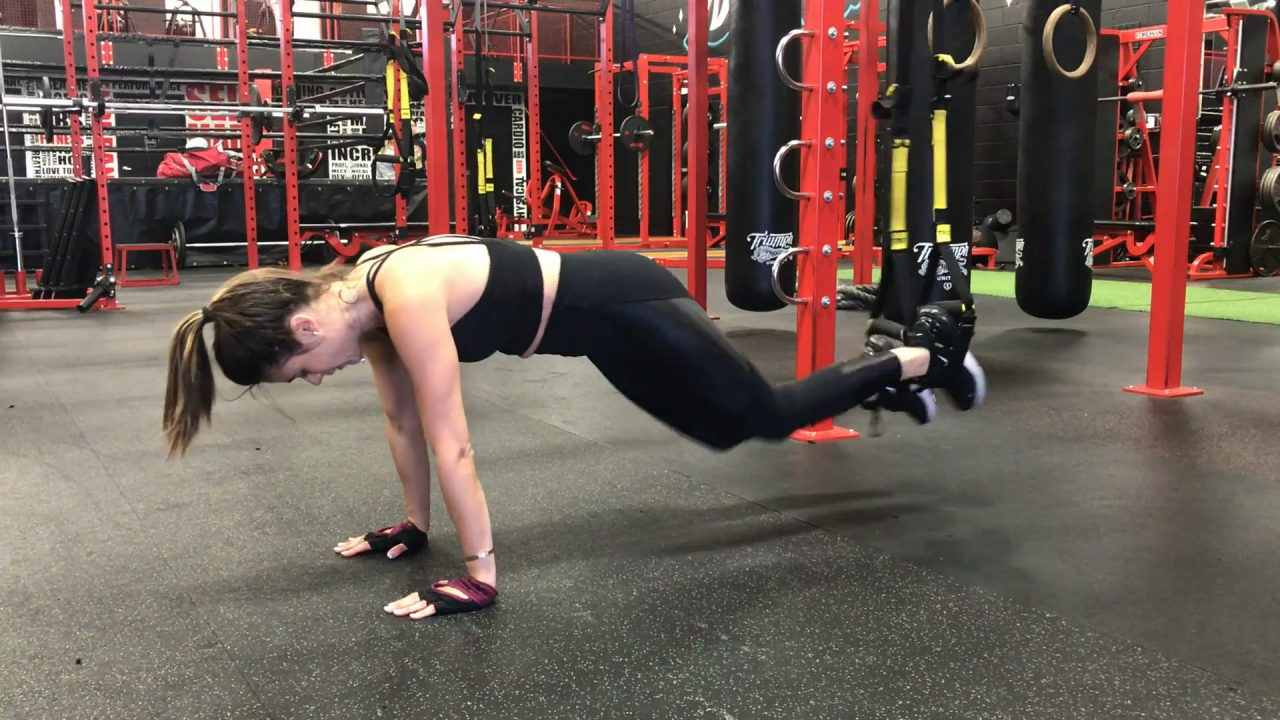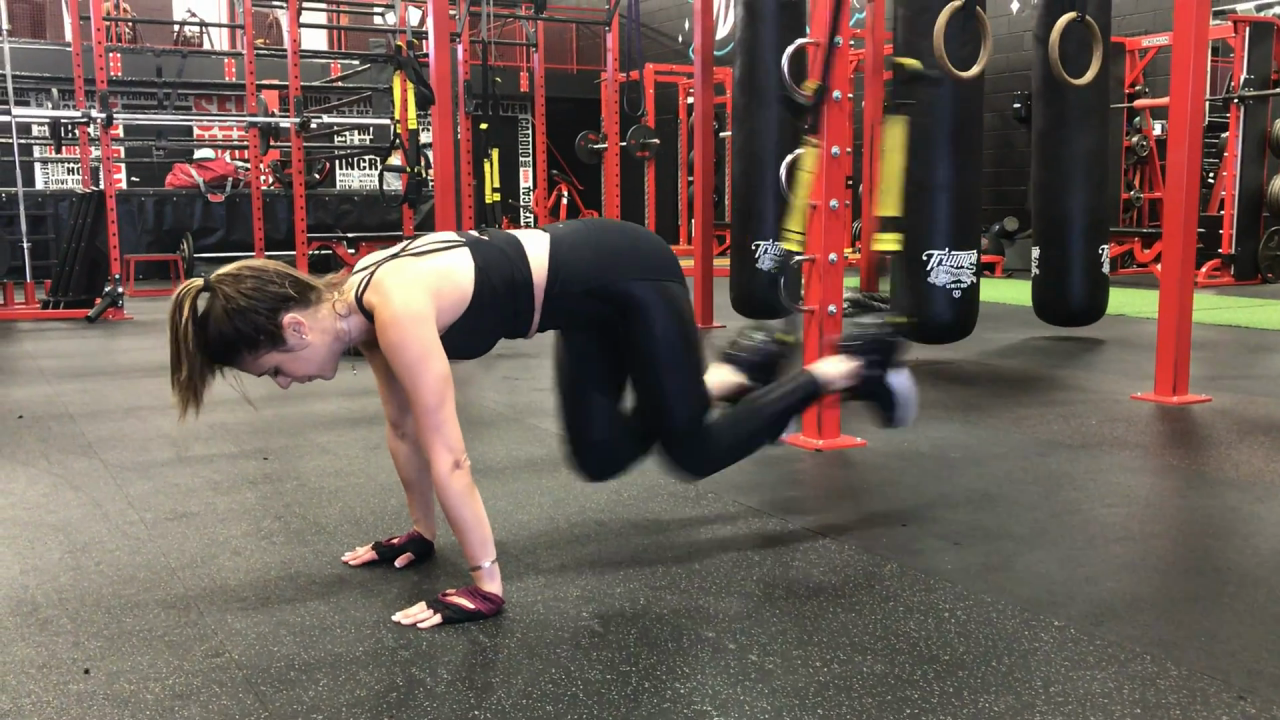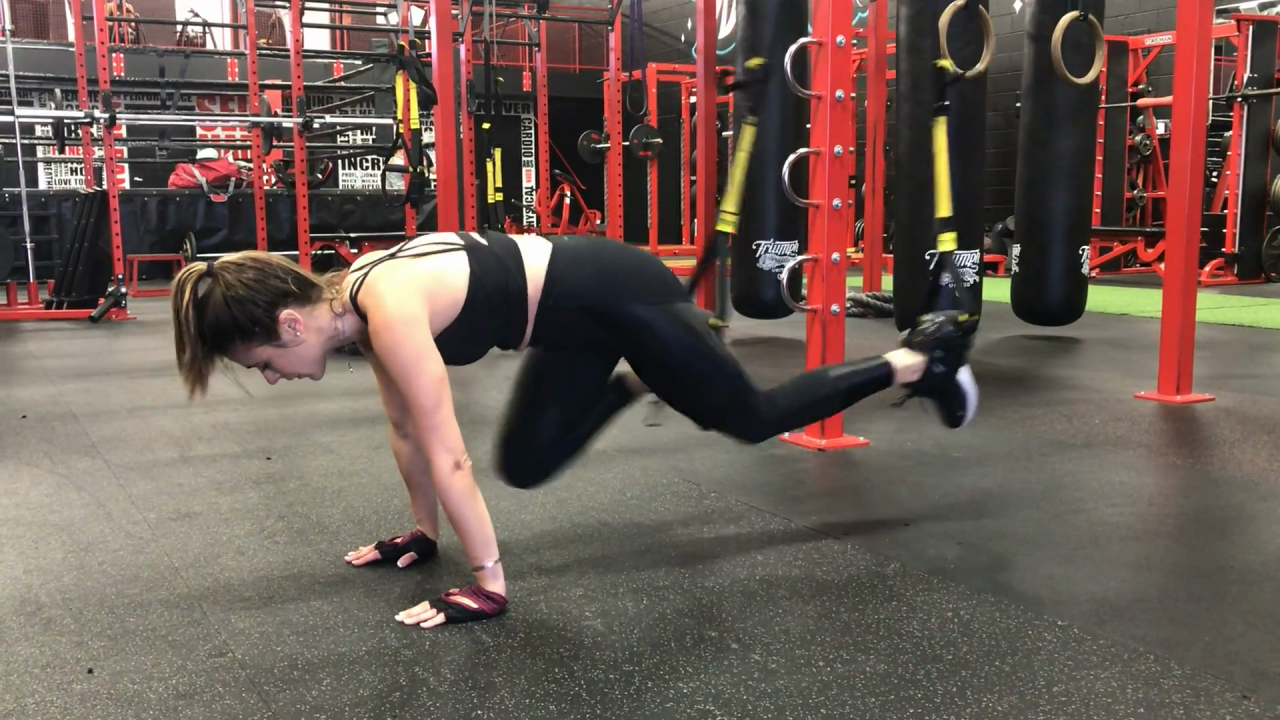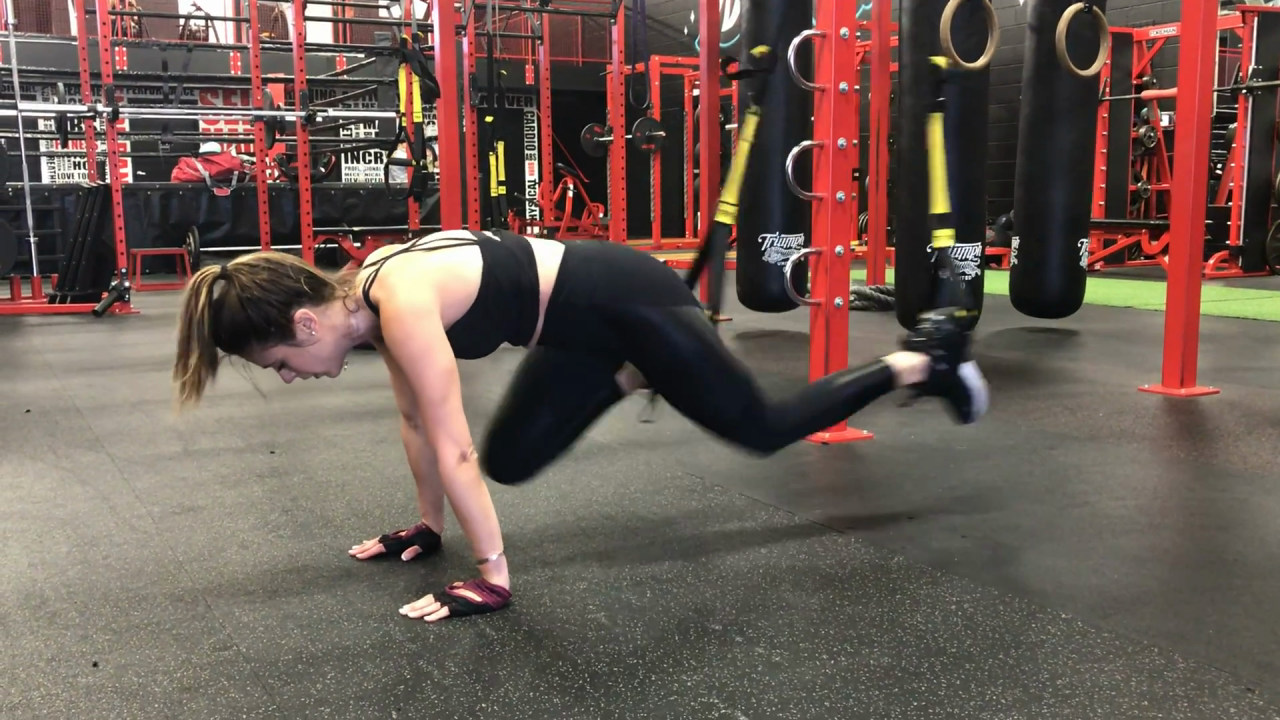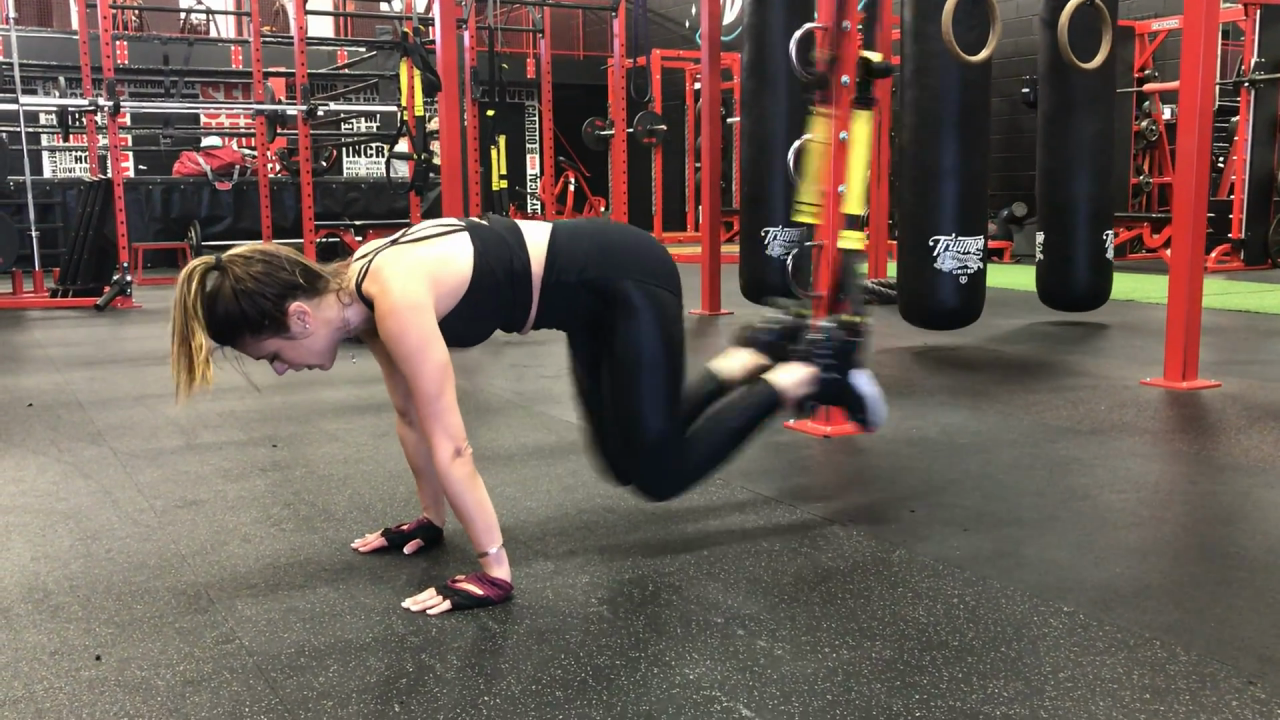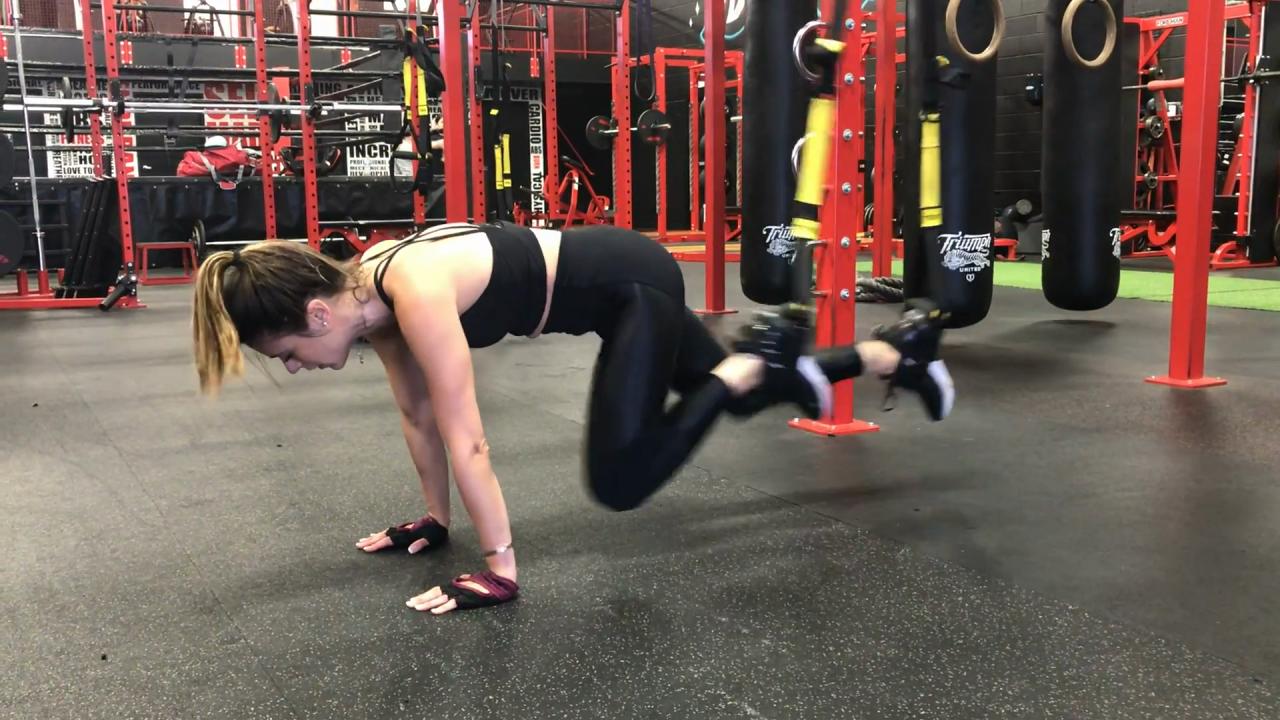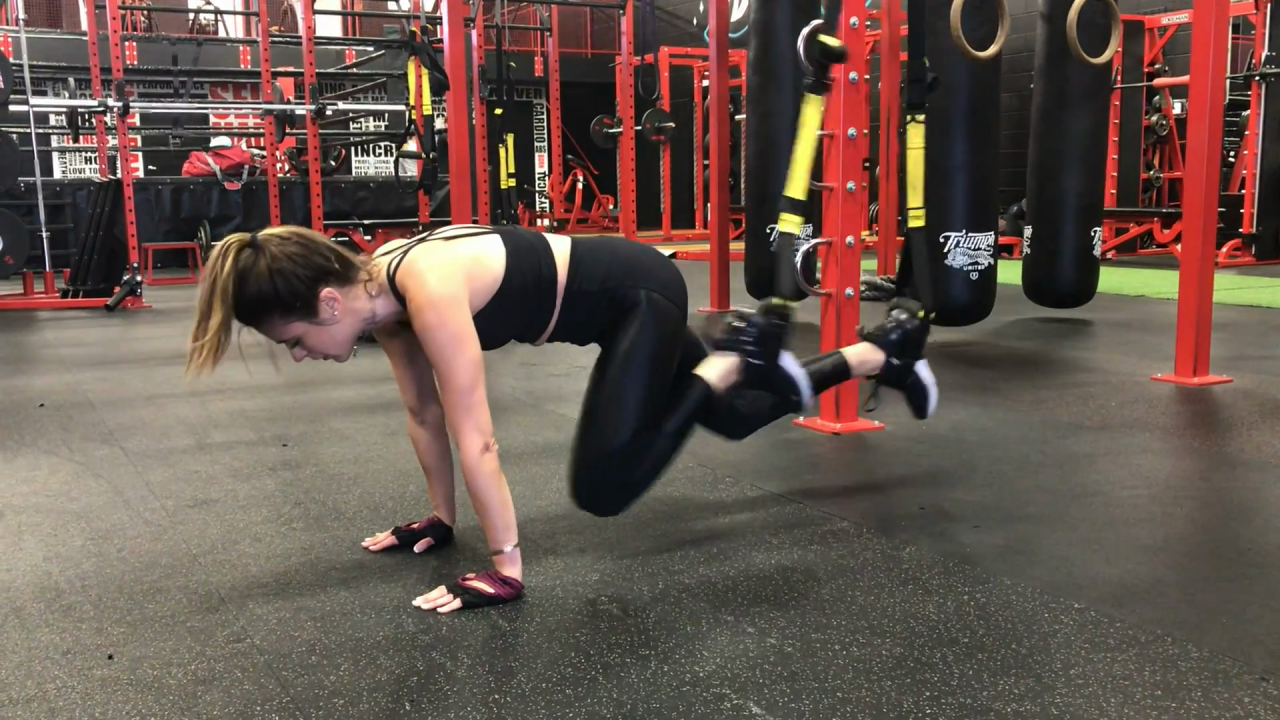
dt=0.7s
person 1, frame 1
left shoulder: (403, 297)
right shoulder: (361, 298)
left elbow: (450, 441)
right elbow: (402, 420)
left wrist: (481, 573)
right wrist: (414, 524)
left hip: (625, 307)
right hip: (601, 327)
left knee: (764, 415)
right knee: (728, 427)
left ankle: (921, 357)
right ankle: (877, 369)
person 1, frame 2
left shoulder: (391, 309)
right shoulder: (350, 305)
left elbow: (447, 454)
right elbow: (404, 428)
left wrist: (485, 584)
right wrist: (421, 533)
left hip: (624, 279)
right hip: (587, 284)
left knee: (698, 450)
right knee: (600, 457)
left ankle: (851, 364)
right ankle: (728, 373)
person 1, frame 3
left shoulder: (388, 312)
right shoulder: (357, 293)
left elbow: (446, 455)
right elbow: (406, 429)
left wrist: (490, 582)
right wrist: (423, 531)
left hip: (615, 295)
right hip: (576, 303)
left knee: (752, 418)
right knee: (525, 462)
left ankle: (921, 361)
right ankle: (635, 380)
person 1, frame 4
left shoulder: (400, 306)
right shoulder: (369, 291)
left elbow: (451, 448)
right elbow: (414, 422)
left wrist: (493, 575)
right wrist: (428, 524)
left hip: (621, 299)
right hip: (584, 308)
left knee: (761, 426)
right knee: (509, 459)
left ankle: (927, 362)
right ankle: (632, 376)
person 1, frame 5
left shoulder: (393, 297)
right shoulder: (352, 291)
left elbow: (446, 440)
right elbow: (409, 414)
left wrist: (494, 569)
right wrist: (430, 518)
left hip: (623, 278)
right hip: (586, 277)
left knee: (659, 472)
right knee: (652, 442)
left ankle: (807, 375)
right ankle: (752, 356)
person 1, frame 6
left shoulder: (413, 296)
right shoulder: (366, 291)
left elbow: (463, 439)
right elbow: (419, 413)
left wrist: (499, 569)
right wrist: (433, 520)
left hip: (629, 285)
right hip: (603, 289)
left knee: (617, 483)
right knee: (709, 393)
left ankle: (753, 364)
right ankle: (896, 352)
person 1, frame 7
left shoulder: (426, 291)
right shoulder: (376, 284)
left elbow: (473, 437)
right elbow: (424, 413)
left wrist: (506, 568)
right wrist: (440, 518)
left hip: (636, 290)
right hip: (600, 296)
left knee: (600, 489)
right knee: (734, 417)
left ankle: (735, 363)
right ankle: (885, 350)
